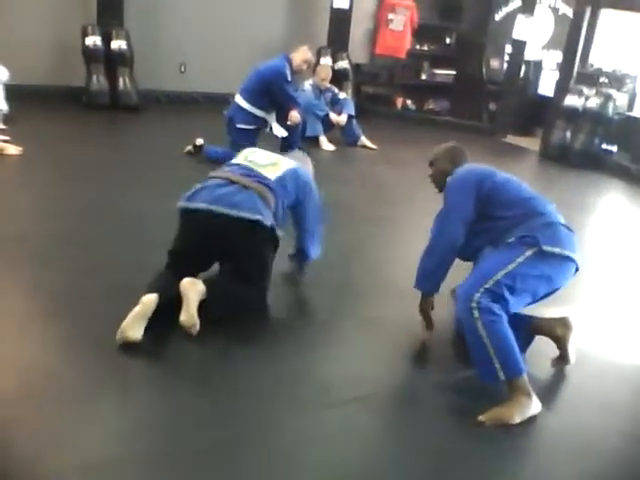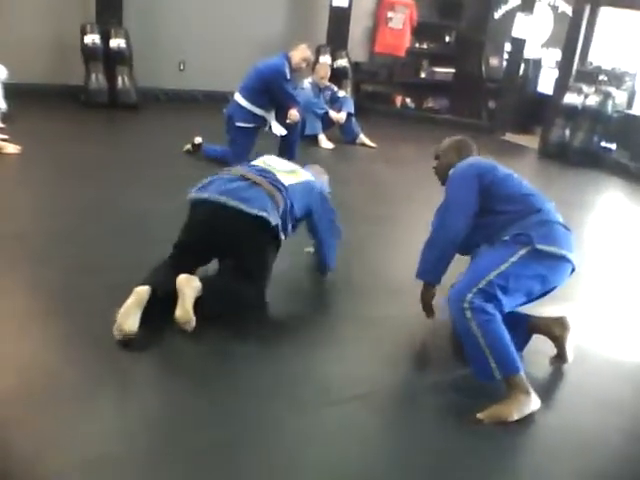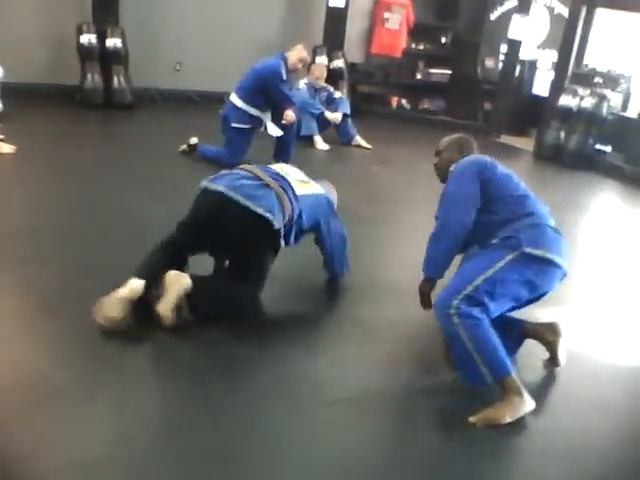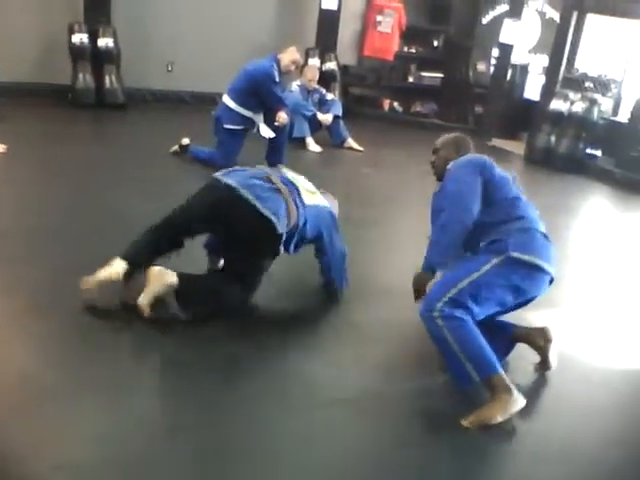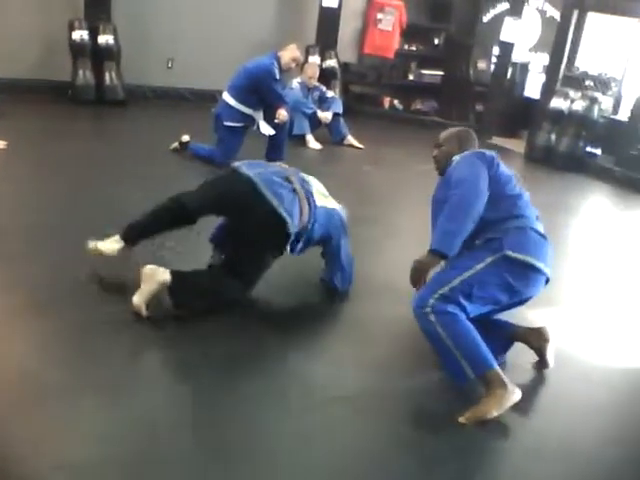
dt=0.1s
person 1, frame 1
left shoulder: (462, 180)
right shoulder: (475, 181)
left elbow: (446, 239)
right elbow: (473, 243)
left wrist: (427, 291)
left hip: (542, 246)
right hip: (550, 250)
left knee: (475, 301)
right knee: (471, 316)
left ankle: (523, 396)
right ankle: (551, 327)
person 1, frame 2
left shoulder: (466, 172)
right shoulder: (482, 176)
left elbow: (449, 229)
right elbow: (474, 232)
left wrist: (429, 281)
left hip: (538, 247)
right hip: (549, 251)
left knee: (467, 301)
right knee: (474, 306)
left ankle: (521, 392)
right ankle: (546, 326)
person 1, frame 3
left shoulder: (466, 169)
right shoulder: (480, 174)
left elbow: (453, 224)
right elbow: (470, 232)
left wrist: (430, 275)
left hip: (528, 250)
right hip: (542, 255)
left knee: (453, 306)
right knee: (467, 309)
left ankle: (514, 394)
right ankle: (540, 332)
person 1, frame 4
left shoulder: (464, 168)
right shoulder: (475, 177)
left elbow: (459, 216)
left wrist: (429, 268)
left hip: (515, 254)
right hip: (529, 260)
left knee: (438, 308)
right knee: (455, 315)
left ankle: (504, 393)
right ankle: (531, 336)
person 1, frame 5
left shoulder: (470, 161)
right shoulder: (476, 172)
left elbow: (465, 205)
left wrist: (435, 253)
left hip: (511, 253)
right hip: (527, 260)
left knee: (431, 304)
right knee: (450, 311)
left ankle: (499, 387)
right ankle: (529, 336)
person 2, frame 1
left shoulder: (248, 154)
right shoulder: (304, 179)
right elbow: (310, 239)
left wrist: (223, 256)
right wrist: (299, 265)
left hip: (198, 204)
right hip: (249, 220)
left knee: (176, 269)
right knee: (252, 292)
left ankle: (151, 299)
right ankle: (201, 290)
person 2, frame 2
left shoulder: (267, 161)
right shoulder: (316, 188)
right elbow: (328, 248)
left wrist: (224, 256)
right wrist: (322, 265)
left hip: (207, 198)
right hip: (255, 216)
left knee: (179, 262)
right knee: (250, 291)
left ankle: (145, 291)
right ankle: (197, 287)
person 2, frame 3
left shoulder: (281, 169)
right shoulder: (324, 203)
right elbow: (336, 258)
left wrist: (219, 254)
right wrist: (334, 278)
left hip: (218, 190)
right hip: (259, 216)
left knee: (173, 247)
right knee: (243, 292)
left ankle: (137, 284)
right ankle: (187, 284)
person 2, frame 4
left shoulder: (286, 174)
right shoulder: (327, 216)
right elbow: (336, 282)
left wrist: (215, 253)
left hip: (226, 184)
right hip: (261, 220)
left knee: (172, 229)
right knee: (235, 291)
left ankle: (121, 266)
right ankle: (172, 281)
person 2, frame 5
left shoulder: (305, 181)
right shoulder: (336, 218)
right elbow: (340, 284)
left wrist: (219, 246)
right wrist: (329, 279)
right hip: (271, 217)
left knee: (182, 206)
right knee: (234, 285)
left ankle: (120, 241)
right ankle: (167, 278)
person 3, frame 1
right shoulder: (277, 70)
left elbow: (290, 98)
right elbow: (288, 98)
left wrist: (294, 110)
right wrist: (294, 108)
left hip: (257, 115)
right hip: (245, 115)
left knee: (294, 121)
right ankle: (200, 147)
person 3, frame 2
left shoulder: (283, 65)
right shoulder: (277, 68)
left elbow: (288, 96)
right elbow: (287, 97)
left wrist: (294, 109)
right wrist: (293, 107)
left hip: (257, 112)
right hip: (244, 114)
left knee: (292, 120)
right knee: (236, 160)
right ankle: (199, 145)
person 3, frame 3
left shoulder: (280, 65)
right shoulder: (274, 68)
left elbow: (284, 97)
right elbow: (282, 97)
left wrist: (289, 110)
right wrist: (289, 108)
left hip: (254, 113)
right hip: (240, 115)
left knee: (288, 120)
right knee: (231, 161)
left ankle: (282, 162)
right ankle: (194, 146)
person 3, frame 4
left shoulder: (272, 67)
right shoulder: (266, 70)
left elbow: (276, 99)
right elbow: (275, 99)
left wrist: (282, 112)
right wrist: (281, 110)
left hip: (247, 114)
right hip: (232, 116)
left knee: (281, 122)
right knee: (223, 162)
left ankle: (274, 163)
right ankle: (186, 147)
person 3, frame 5
left shoulder: (273, 64)
right shoulder: (267, 68)
left elbow: (277, 95)
right elbow: (275, 97)
left wrist: (281, 109)
right wrist: (282, 107)
left hip: (247, 111)
right hip: (232, 114)
left knee: (281, 119)
right knee: (223, 159)
left ankle: (274, 160)
right ankle: (186, 143)
